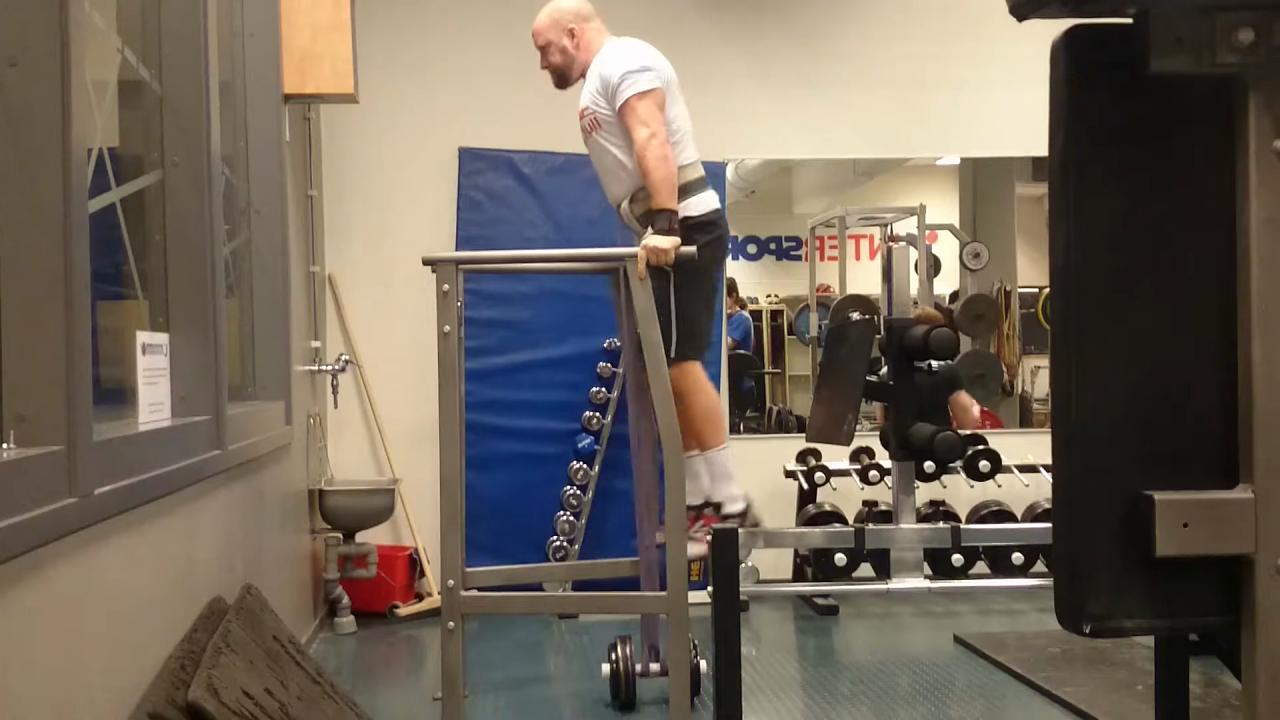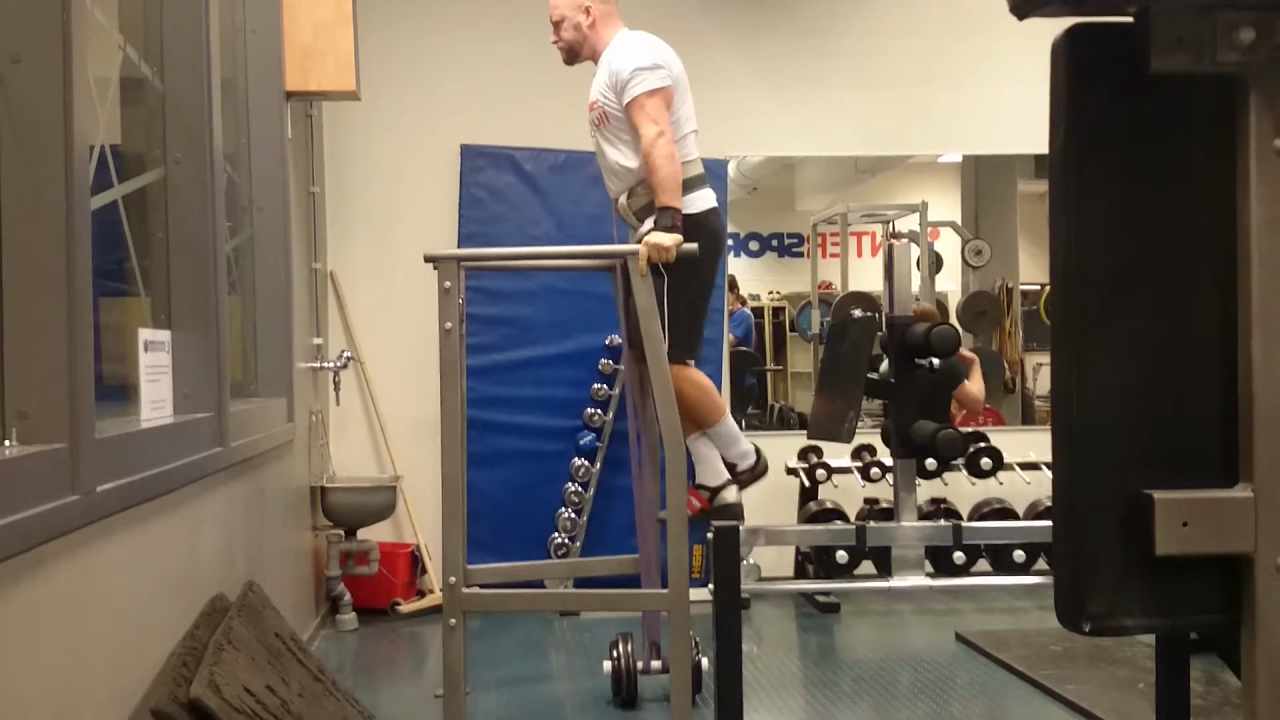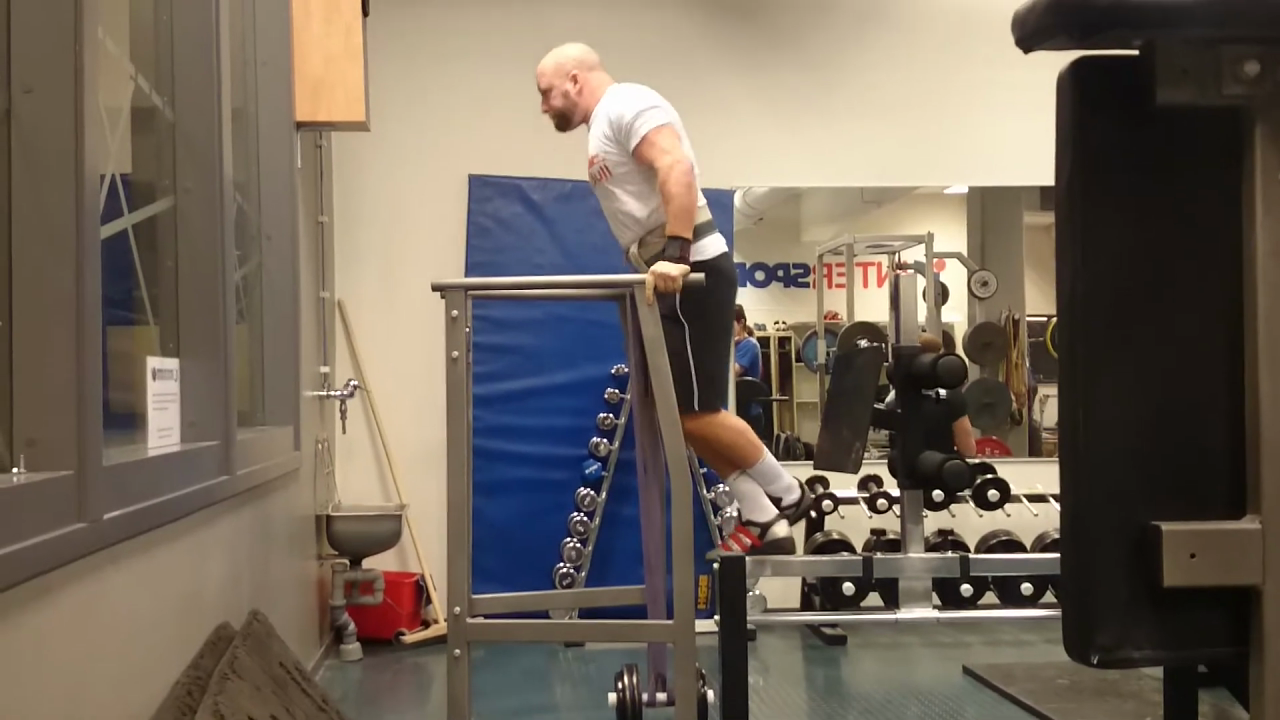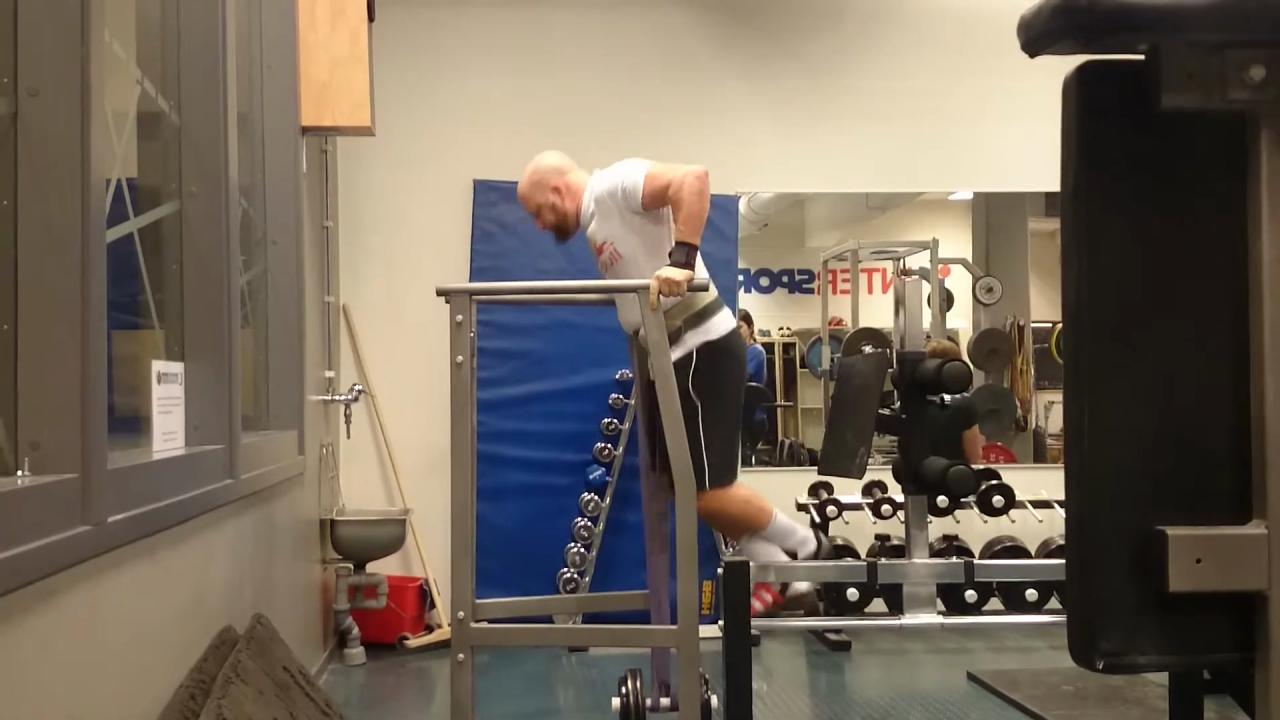
dt=1s
person 1, frame 1
left shoulder: (623, 62)
right shoulder: (603, 80)
left elbow: (653, 142)
left wrist: (665, 223)
left hip: (685, 228)
right hip: (662, 235)
left knee: (680, 364)
right knee: (670, 367)
left ankle: (731, 506)
right ankle: (697, 503)
person 1, frame 2
left shoulder: (633, 55)
right shoulder: (614, 67)
left elbow: (658, 139)
left wrist: (667, 221)
left hip: (682, 226)
right hip: (664, 231)
left knee: (664, 362)
right knee: (659, 364)
left ankle: (741, 458)
right ankle: (716, 485)
person 1, frame 3
left shoulder: (627, 104)
right shoulder: (607, 125)
left elbow: (676, 171)
left wrist: (675, 254)
left hip: (690, 271)
right hip: (670, 278)
left knee: (696, 412)
right knee: (677, 411)
left ankle: (786, 495)
right ankle: (763, 519)
person 1, frame 4
left shoulder: (614, 185)
right shoulder: (598, 217)
left elbow: (693, 179)
left wrist: (681, 258)
left hip: (700, 349)
right hip: (673, 354)
left knee: (706, 489)
left ankle: (804, 548)
